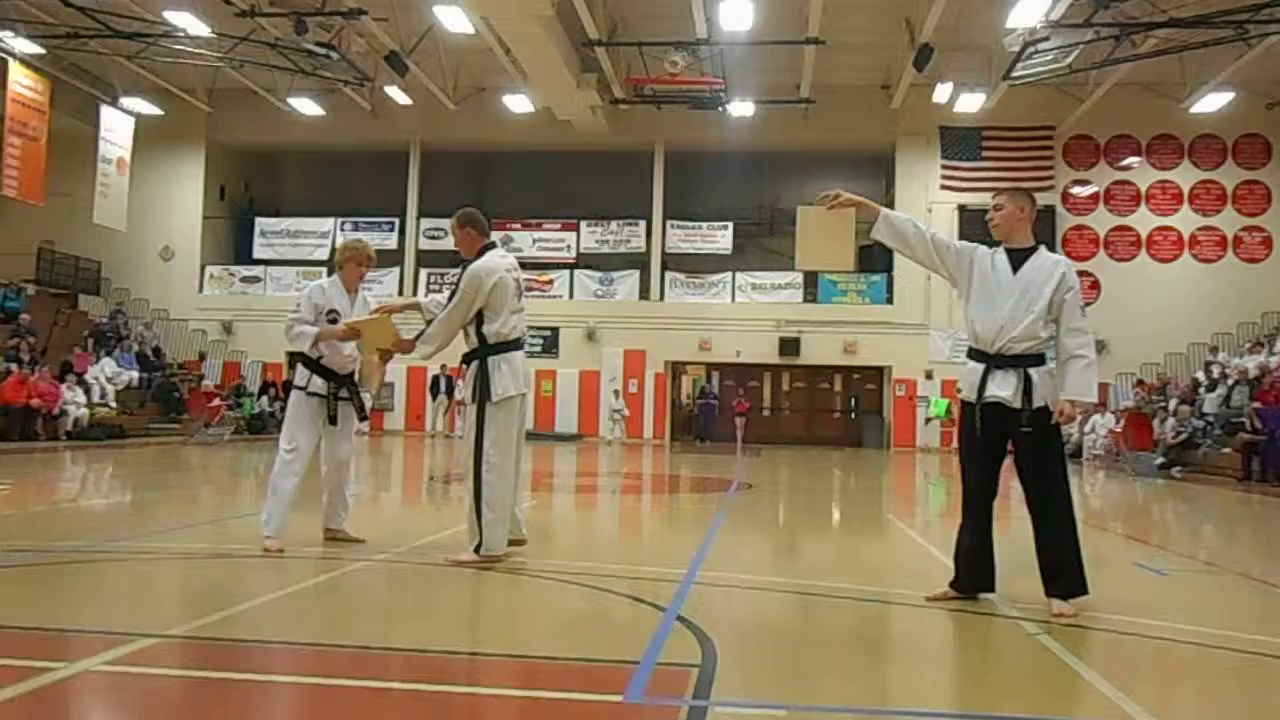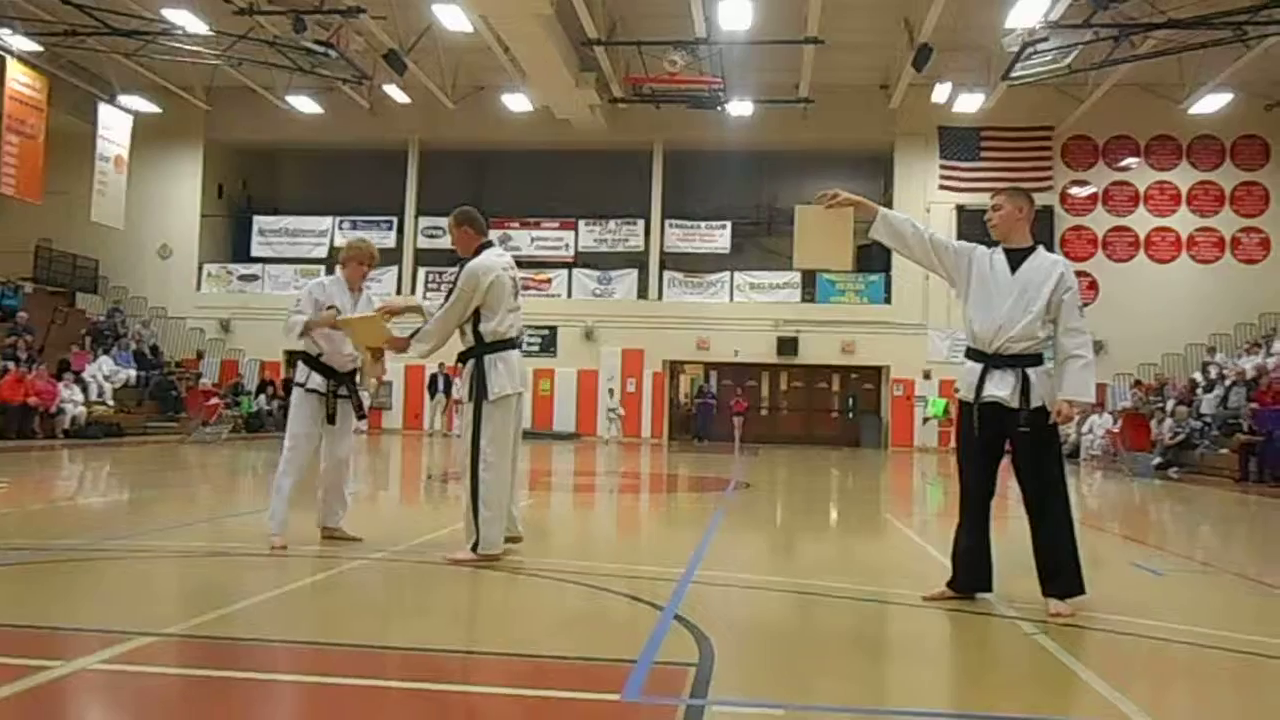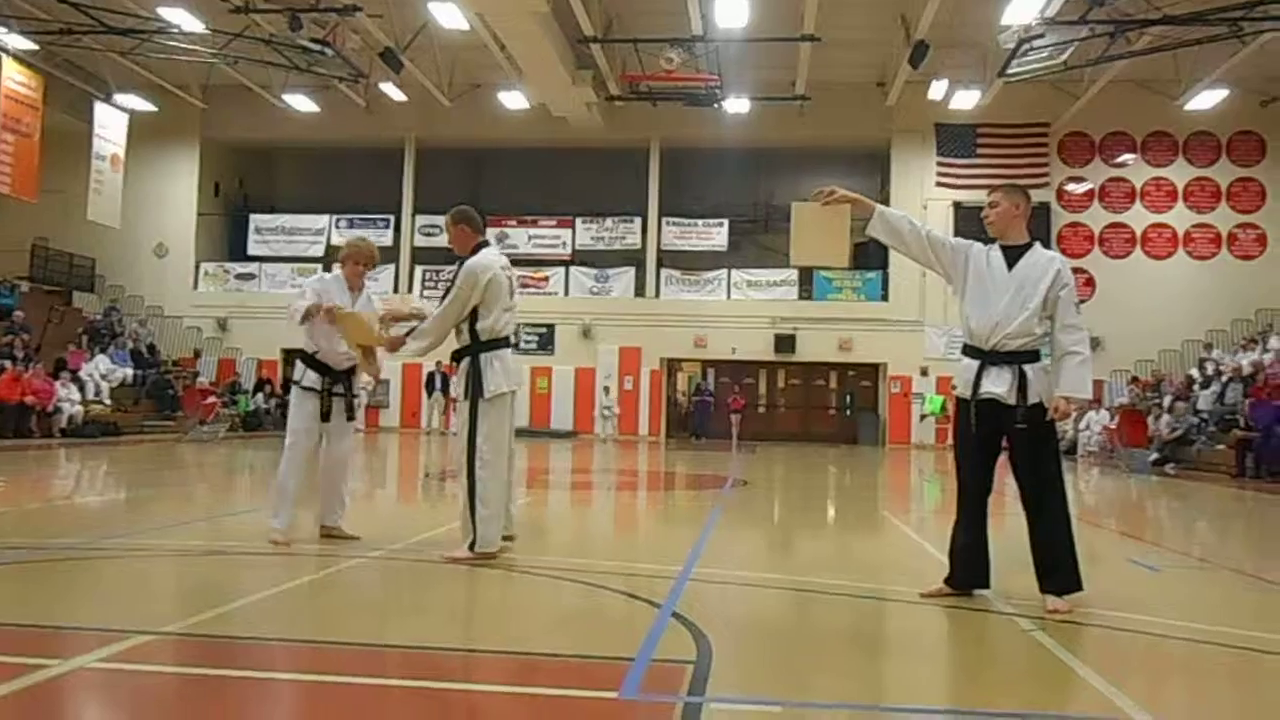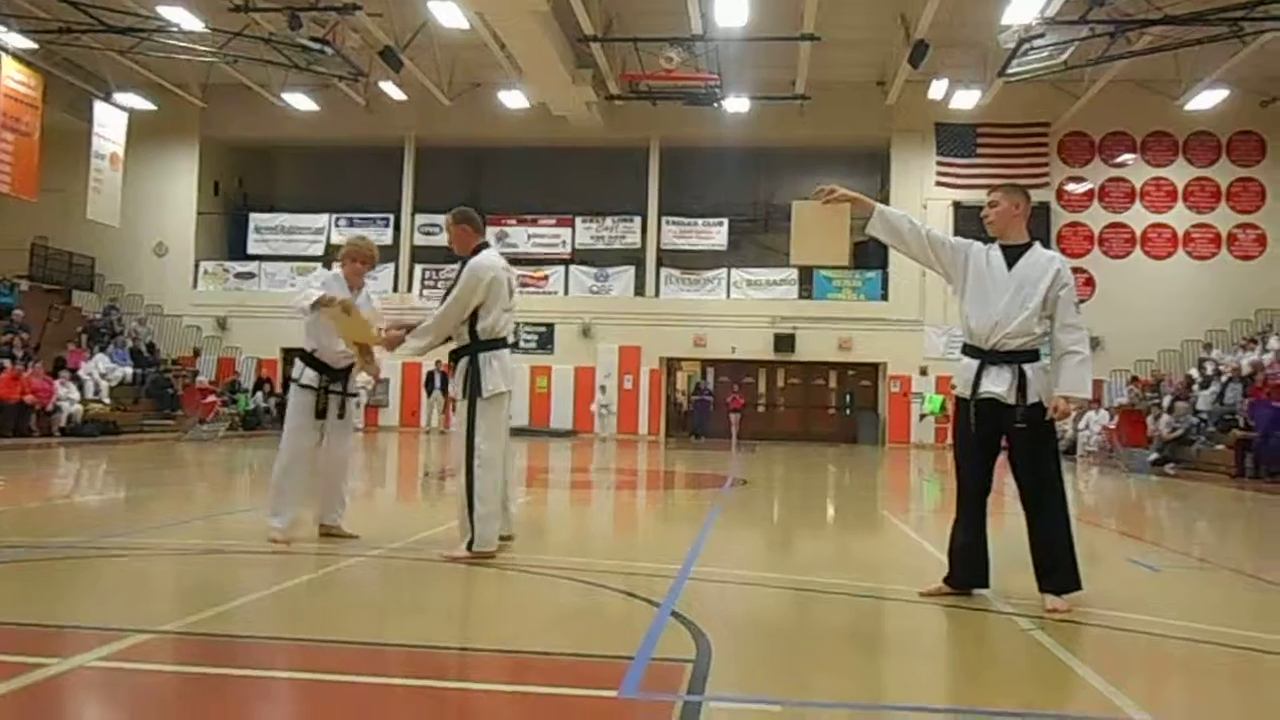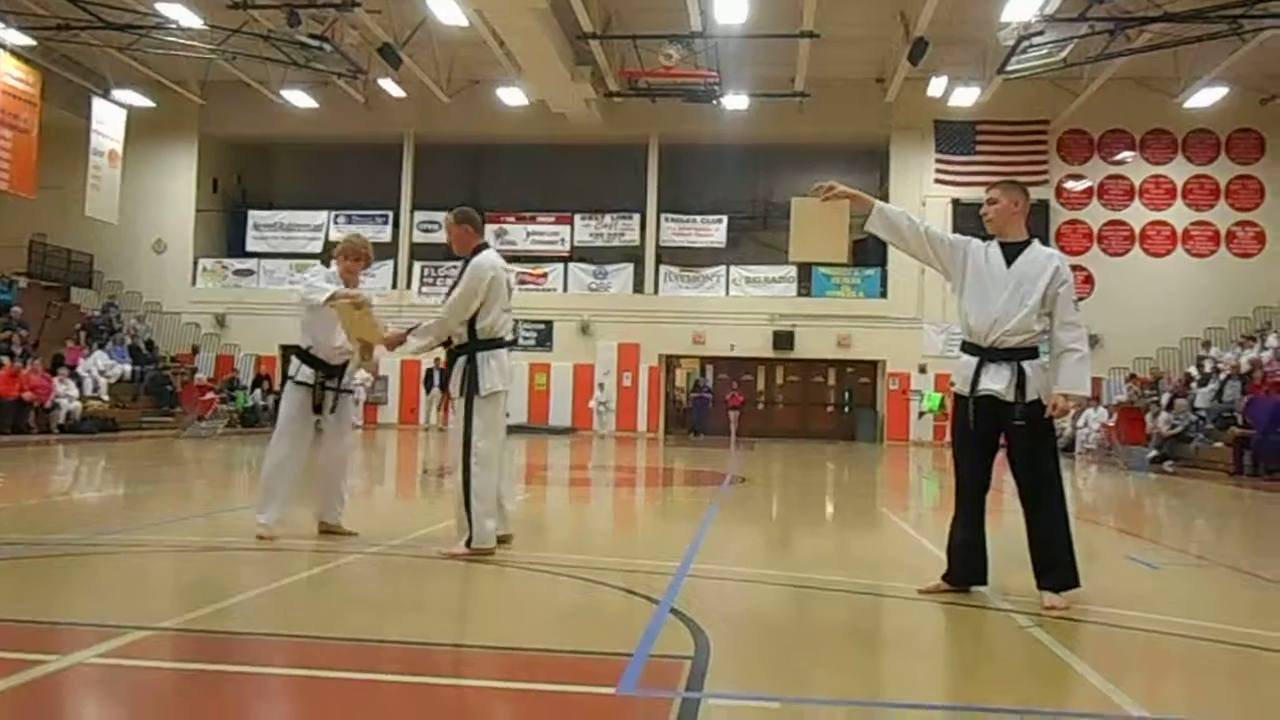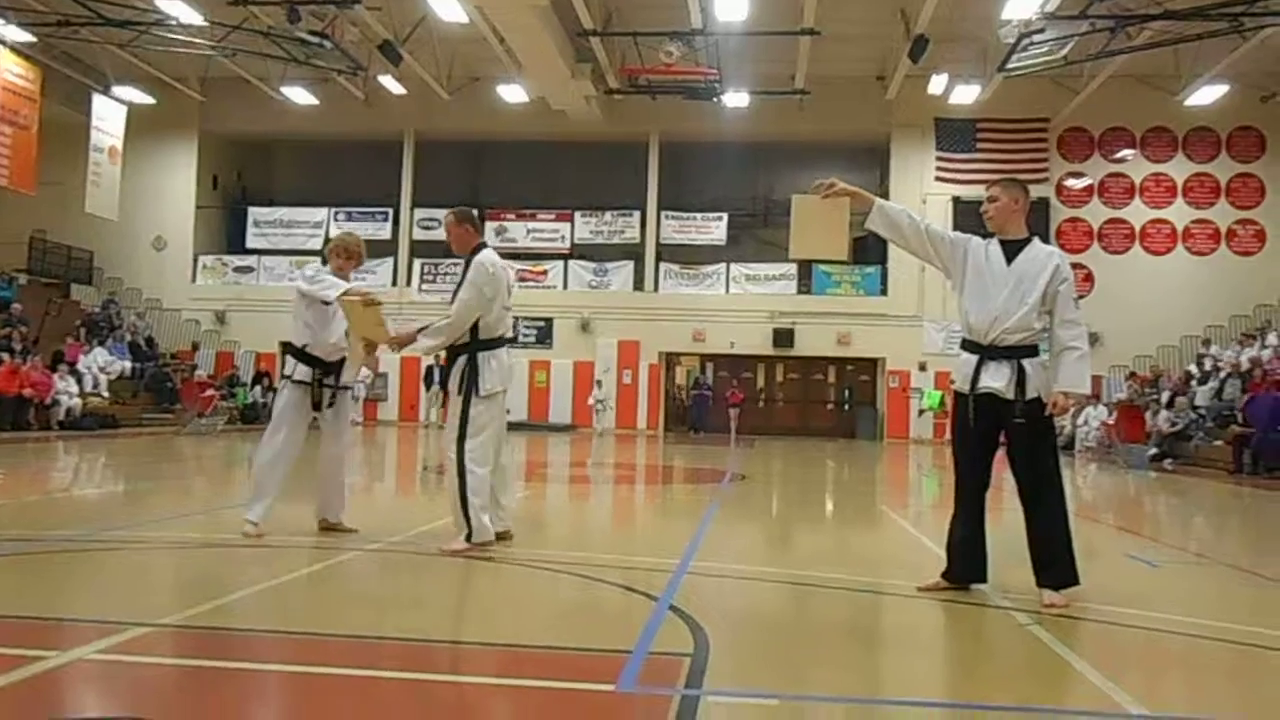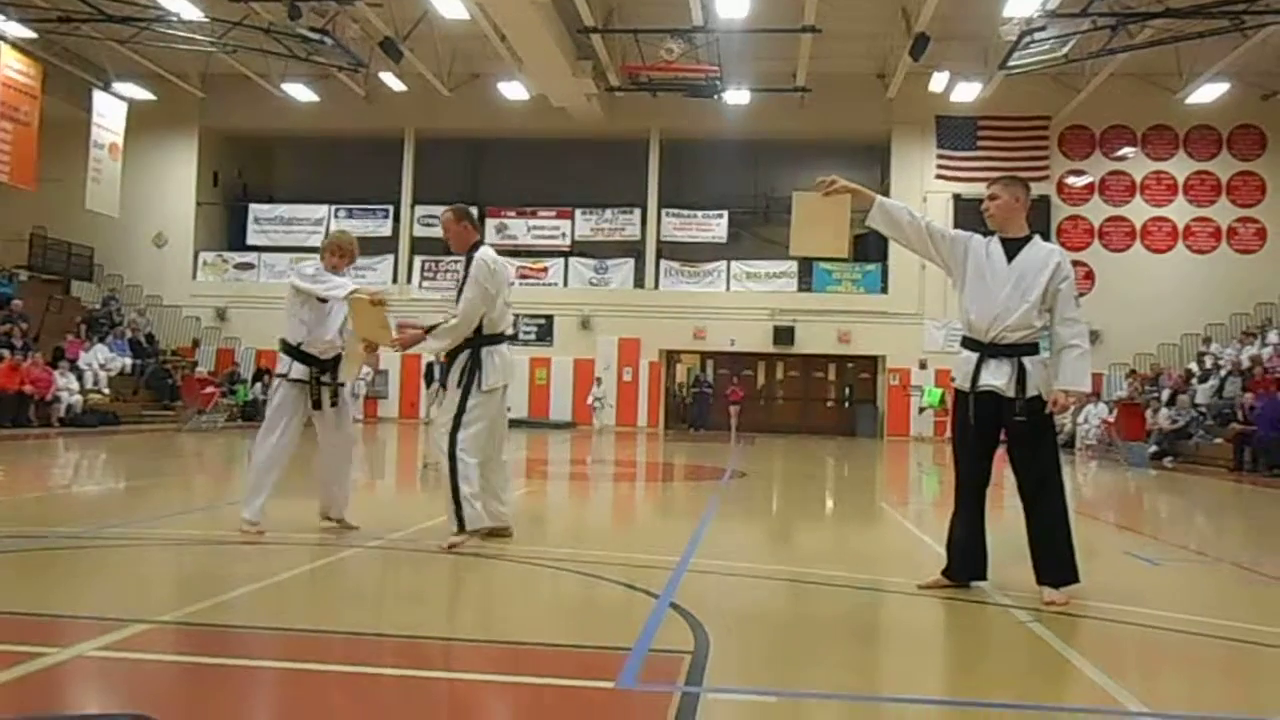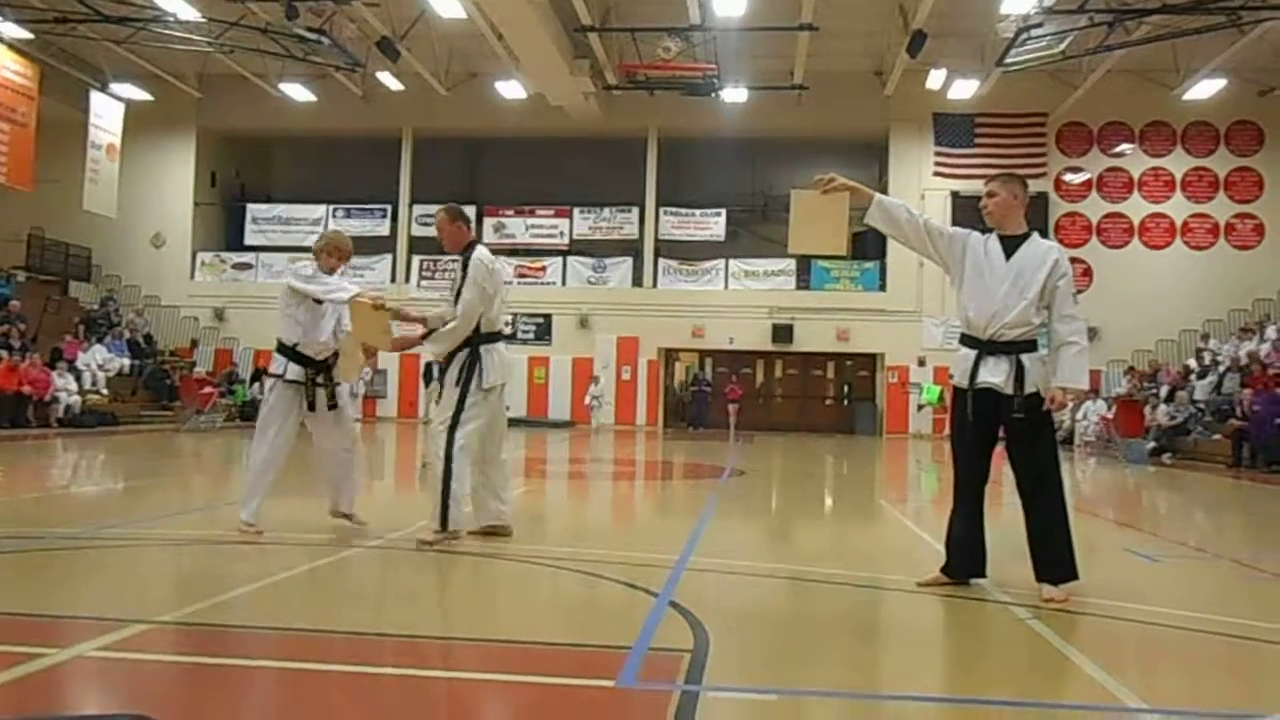
dt=0.1s
person 1, frame 1
left shoulder: (1057, 270)
right shoulder: (973, 260)
left elbow: (1075, 337)
right elbow: (918, 238)
left wrist: (1071, 395)
right wrist: (861, 205)
left hip: (1032, 388)
right hip: (981, 386)
left knee: (1047, 494)
right knee: (976, 491)
left ankle: (1061, 589)
right ankle: (969, 579)
person 1, frame 2
left shoulder: (1055, 270)
right shoulder: (972, 260)
left elbow: (1073, 338)
right elbow: (916, 238)
left wrist: (1068, 396)
right wrist: (859, 204)
left hip: (1030, 388)
right hip: (979, 386)
left knee: (1044, 494)
right knee: (974, 491)
left ankle: (1058, 589)
right ankle: (967, 579)
person 1, frame 3
left shoulder: (1053, 266)
right shoulder: (969, 257)
left elbow: (1070, 334)
right elbow: (913, 235)
left wrist: (1066, 392)
right wrist: (856, 201)
left hip: (1027, 385)
right hip: (977, 383)
left knee: (1042, 490)
right knee: (971, 488)
left ankle: (1055, 585)
right ankle: (964, 576)
person 1, frame 4
left shoulder: (1052, 266)
right shoulder: (968, 256)
left elbow: (1070, 334)
right elbow: (913, 234)
left wrist: (1065, 392)
right wrist: (856, 200)
left hip: (1026, 384)
right hip: (976, 382)
left knee: (1040, 490)
right knee: (971, 487)
left ankle: (1054, 584)
right ankle: (963, 575)
person 1, frame 5
left shoulder: (1051, 263)
right shoulder: (967, 254)
left elbow: (1068, 330)
right elbow: (912, 231)
left wrist: (1065, 389)
right wrist: (854, 197)
left hip: (1025, 382)
right hip: (975, 379)
left knee: (1039, 488)
right knee: (969, 485)
left ankle: (1052, 582)
right ankle: (962, 573)
person 1, frame 6
left shoulder: (1051, 261)
right shoulder: (967, 251)
left elbow: (1069, 328)
right elbow: (912, 229)
left wrist: (1064, 387)
right wrist: (855, 194)
left hip: (1025, 379)
right hip: (975, 377)
left knee: (1039, 485)
right knee: (969, 483)
left ankle: (1052, 580)
right ankle: (961, 570)
person 1, frame 7
left shoulder: (1052, 259)
right shoulder: (968, 249)
left elbow: (1069, 327)
right elbow: (912, 226)
left wrist: (1066, 385)
right wrist: (856, 191)
left hip: (1026, 378)
right hip: (975, 375)
left knee: (1039, 483)
right knee: (969, 480)
left ankle: (1052, 577)
right ankle: (961, 568)
person 1, frame 8
left shoulder: (1050, 256)
right shoulder: (966, 246)
left elbow: (1067, 324)
right elbow: (910, 223)
left wrist: (1063, 383)
right wrist: (854, 189)
left hip: (1024, 375)
right hip: (974, 373)
left knee: (1038, 480)
right knee: (968, 477)
left ankle: (1051, 574)
right ankle: (961, 565)
person 2, frame 1
left shoulder: (480, 270)
right shoulder: (506, 262)
left elbow: (451, 320)
right elbow: (452, 304)
left wrist: (413, 344)
right wrist: (407, 304)
left hip: (493, 370)
right hip: (512, 365)
left knee: (487, 458)
right knee: (505, 456)
left ankle: (489, 544)
right ankle: (510, 529)
person 2, frame 2
left shoulder: (477, 268)
right shoulder: (502, 261)
left elbow: (448, 319)
right elbow: (455, 305)
left wrist: (408, 342)
right wrist: (409, 307)
left hip: (489, 369)
right hip: (507, 364)
left knee: (484, 457)
right knee: (501, 454)
left ankle: (486, 543)
right ankle: (506, 526)
person 2, frame 3
left shoulder: (475, 266)
right shoulder: (498, 261)
left elbow: (446, 317)
right elbow: (460, 314)
left wrist: (405, 339)
left hip: (484, 368)
right hip: (499, 363)
left knee: (480, 455)
right knee: (497, 452)
left ankle: (483, 541)
right ankle: (502, 525)
person 2, frame 4
left shoulder: (477, 267)
right shoulder: (495, 263)
left elbow: (448, 316)
left wrist: (404, 338)
right wrist: (416, 329)
left hip: (481, 367)
right hip: (495, 363)
left knee: (477, 454)
right knee: (492, 452)
left ankle: (480, 541)
right ankle: (499, 525)
person 2, frame 5
left shoulder: (478, 265)
right shoulder: (495, 264)
left elbow: (451, 318)
left wrist: (407, 336)
right wrist: (419, 334)
left hip: (478, 367)
right hip: (489, 363)
left knee: (473, 452)
right knee: (489, 450)
left ankle: (478, 536)
right ankle: (498, 526)
person 2, frame 6
left shoulder: (480, 265)
right shoulder: (491, 263)
left elbow: (459, 319)
left wrist: (415, 336)
right wrist: (425, 336)
left hip: (478, 366)
right hip: (489, 362)
left knee: (465, 448)
right knee: (489, 449)
left ankle: (477, 531)
right ankle: (498, 523)
person 2, frame 7
left shoulder: (479, 262)
right shoulder: (485, 260)
left elbow: (465, 321)
left wrist: (422, 338)
right wrist: (427, 329)
left hip: (479, 362)
right hip: (488, 360)
left knee: (454, 439)
right knee: (489, 445)
left ankle: (469, 520)
right ankle: (498, 519)
person 2, frame 8
left shoulder: (476, 262)
right shoulder: (477, 260)
left elbow: (464, 322)
right elbow: (458, 314)
left wrist: (418, 340)
right wrist: (418, 319)
left hip: (477, 361)
right hip: (484, 359)
left knee: (448, 436)
right knee: (488, 444)
left ankle: (447, 523)
right ankle: (497, 518)
person 3, frame 1
left shoulder: (363, 302)
right shoulder: (318, 291)
right elbow: (294, 331)
right wrist: (330, 334)
left hip: (344, 387)
right hip: (312, 382)
left knee: (340, 459)
right knee: (294, 453)
left ankle: (333, 524)
right ankle: (272, 531)
person 3, frame 2
left shoulder: (367, 301)
right shoulder: (319, 288)
right elbow: (292, 322)
left wrist: (375, 353)
right wrist: (318, 321)
left hip: (344, 385)
right hip: (313, 380)
left knee: (339, 457)
right knee: (297, 450)
left ankle: (330, 522)
right ankle: (276, 527)
person 3, frame 3
left shoulder: (366, 301)
right shoulder: (320, 284)
left elbow: (368, 343)
right elbow: (297, 308)
left wrist: (370, 353)
right wrist: (318, 308)
left hip: (344, 382)
right hip: (312, 377)
left knee: (338, 455)
right knee: (298, 450)
left ankle: (329, 521)
right ankle: (281, 523)
person 3, frame 4
left shoulder: (368, 301)
right shoulder: (324, 281)
right elbow: (306, 295)
right wrist: (335, 299)
left hip: (343, 381)
right hip: (311, 376)
left knee: (339, 454)
right knee: (295, 450)
left ankle: (329, 520)
right ankle: (280, 521)
person 3, frame 5
left shoulder: (360, 296)
right shoulder: (319, 276)
right elbow: (315, 290)
right wrist: (344, 294)
left hip: (339, 378)
right hip: (307, 373)
left knee: (338, 451)
right knee: (287, 447)
left ankle: (328, 518)
right ankle: (266, 517)
person 3, frame 6
left shoulder: (357, 297)
right shoulder: (313, 275)
right elbow: (324, 285)
left wrist: (368, 346)
right wrist: (356, 292)
left hip: (335, 376)
right hip: (302, 371)
left knee: (336, 448)
right knee: (280, 444)
left ankle: (330, 515)
right ankle: (255, 516)
person 3, frame 7
left shoulder: (346, 292)
right shoulder: (304, 273)
left elbow: (351, 332)
right elbow: (327, 285)
left wrist: (367, 344)
right wrist: (363, 293)
left hip: (328, 373)
right hip: (296, 369)
left knee: (340, 440)
right knee: (275, 442)
left ankle: (332, 507)
right ankle: (251, 514)
person 3, frame 8
left shoulder: (341, 295)
right shoulder: (299, 274)
left elbow: (345, 333)
right elbow: (325, 286)
right wrist: (365, 297)
left hip: (322, 373)
right hip: (290, 370)
left knee: (341, 439)
right knee: (270, 443)
left ankle: (342, 504)
right ankle: (248, 515)
